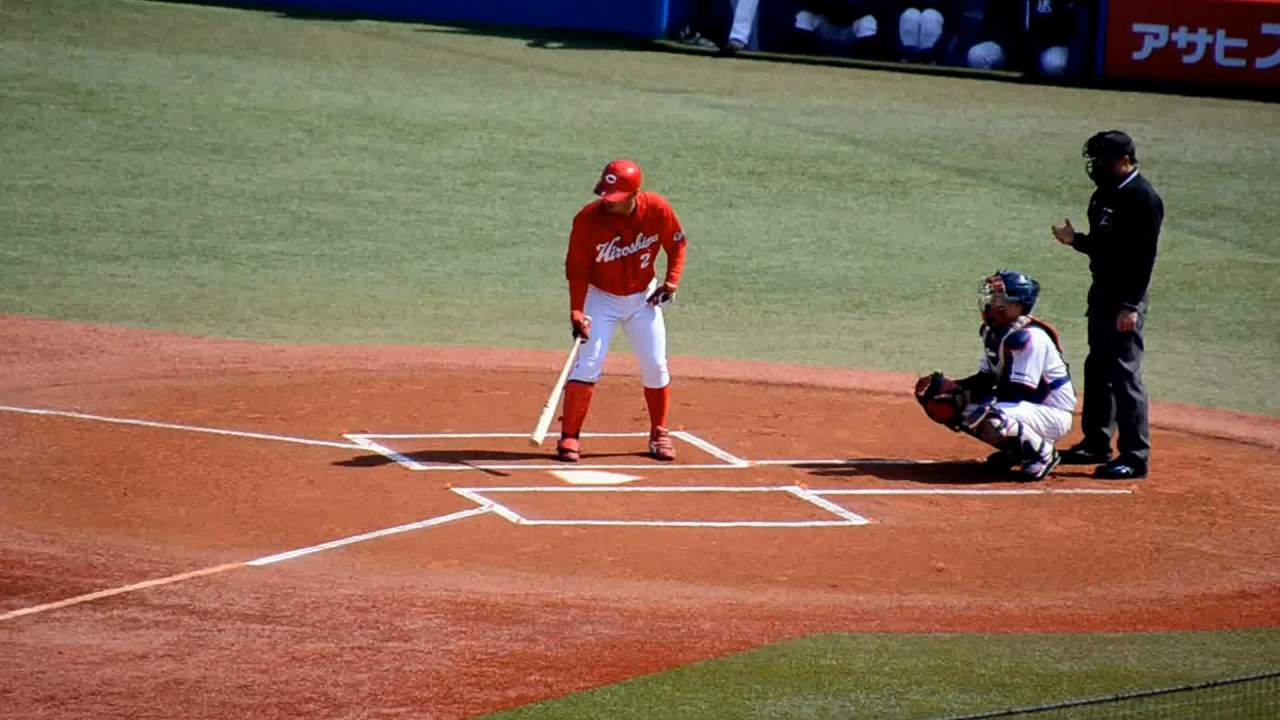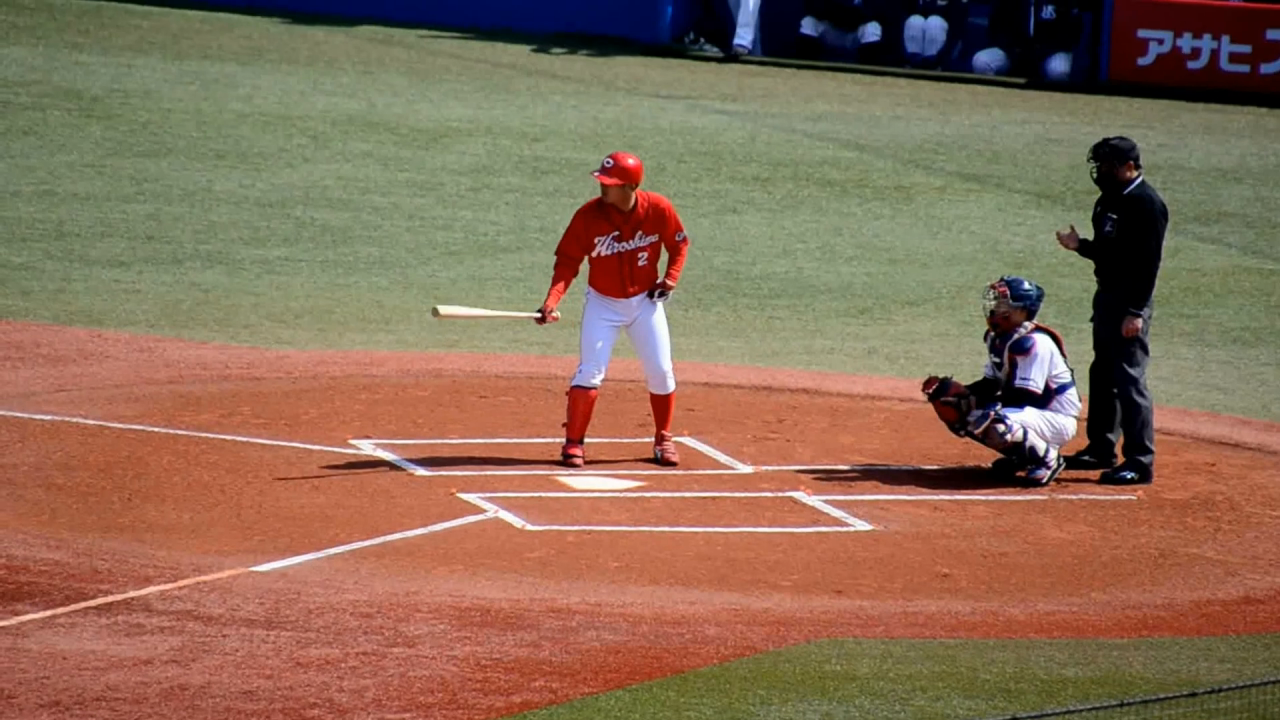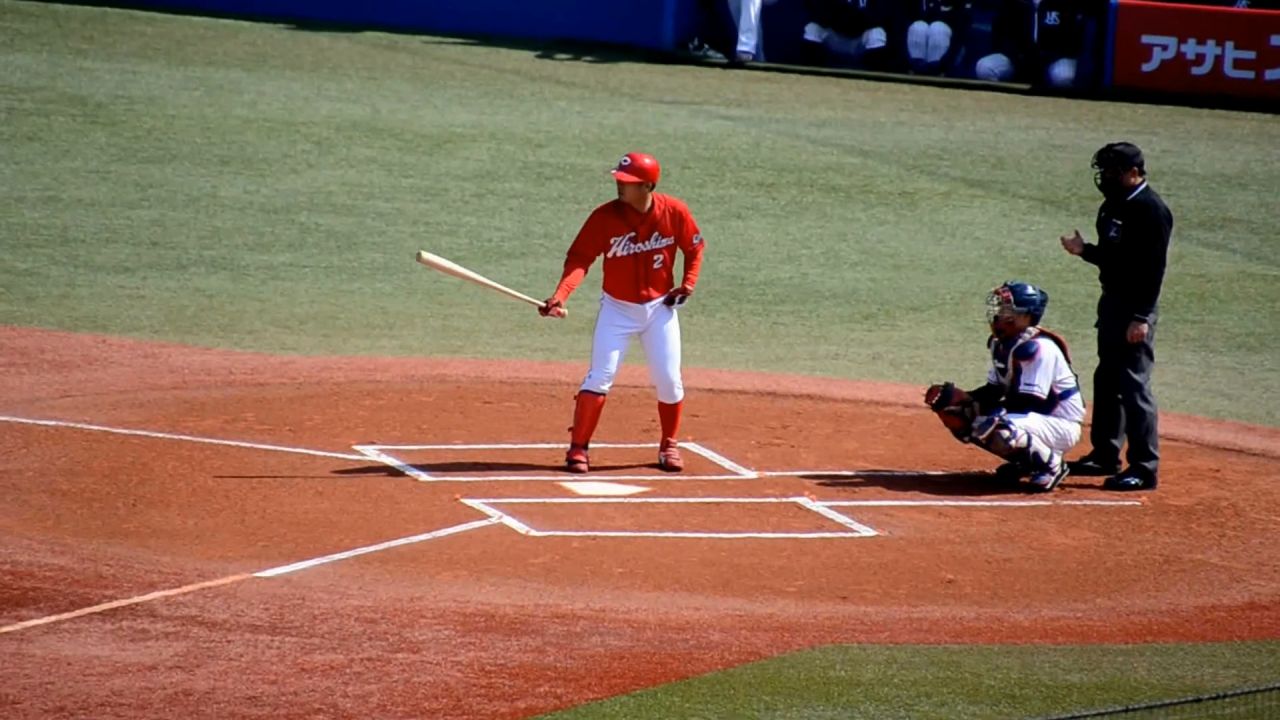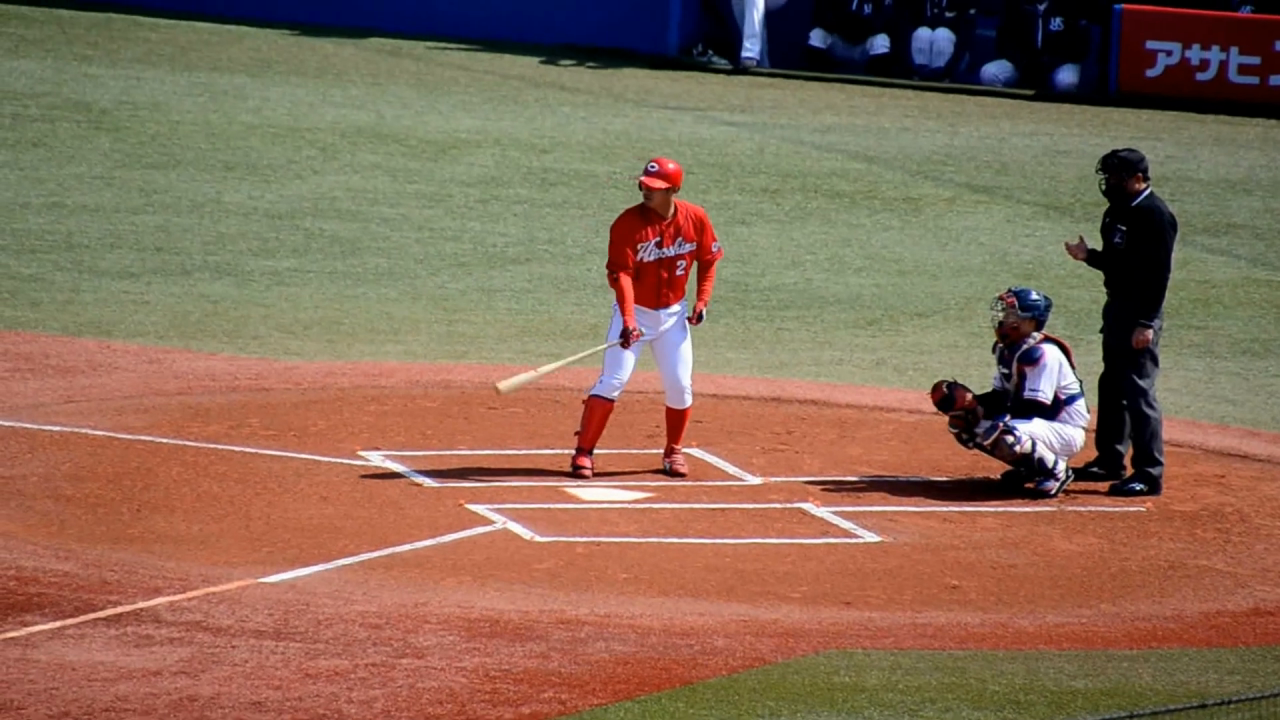
dt=0.2s
person 1, frame 1
left shoulder: (1141, 198)
right shoulder: (1105, 193)
left elbow: (1144, 256)
left wrist: (1130, 306)
right wrist: (1075, 239)
left hip: (1124, 296)
right hip: (1100, 290)
left knee: (1123, 373)
right knee: (1097, 369)
left ankle: (1134, 457)
right ankle: (1096, 443)
person 1, frame 2
left shoulder: (1146, 203)
right shoulder: (1109, 199)
left elbow: (1149, 262)
left wrist: (1135, 312)
right wrist: (1080, 245)
left hip: (1129, 301)
right hip: (1106, 296)
left knee: (1129, 379)
right knee: (1102, 375)
left ankle: (1140, 462)
right ankle: (1101, 449)
person 1, frame 3
left shoulder: (1151, 210)
right shoulder: (1113, 205)
left elbow: (1154, 268)
left wrist: (1140, 317)
right wrist: (1085, 251)
left hip: (1135, 307)
right hip: (1111, 302)
left knee: (1134, 385)
right knee: (1107, 381)
left ankle: (1144, 469)
right ankle: (1105, 455)
person 1, frame 4
left shoulder: (1155, 215)
right shoulder: (1117, 210)
left elbow: (1159, 273)
left wrist: (1146, 322)
right wrist: (1089, 255)
left hip: (1140, 313)
right hip: (1115, 306)
left knee: (1138, 390)
right knee: (1111, 386)
left ankle: (1149, 474)
right ankle: (1110, 460)
person 2, frame 1
left shoulder: (657, 208)
right shoulder: (587, 219)
left elbow: (677, 245)
right elbow: (579, 270)
left wrist: (671, 282)
right wrist: (577, 312)
left hip: (644, 297)
right hip: (601, 298)
left knee: (656, 365)
right knee: (588, 366)
left ankle: (659, 434)
right ankle: (569, 436)
person 2, frame 2
left shoulder: (658, 209)
right shoulder: (587, 215)
left elbow: (678, 245)
right elbow: (568, 261)
left wrist: (670, 279)
right wrist: (551, 301)
left hip: (645, 301)
right hip: (603, 303)
left knee: (661, 371)
right knee: (590, 372)
left ankle: (664, 439)
right ankle: (573, 442)
person 2, frame 3
left shoulder: (675, 212)
right shoulder: (603, 217)
left elbow: (694, 249)
right elbow: (579, 260)
left wrist: (688, 284)
right wrist: (560, 296)
left hip: (659, 306)
right hip: (616, 307)
left knee: (669, 381)
right knee: (600, 378)
left ankle: (669, 445)
right ankle: (578, 447)
person 2, frame 4
left shoulder: (696, 218)
right shoulder: (628, 223)
left elbow: (708, 261)
right elbow: (619, 273)
left wrist: (702, 300)
right wrist: (628, 320)
left hip: (674, 313)
right hip: (635, 312)
left knee: (679, 386)
right knee: (612, 382)
left ankle: (673, 451)
right ankle: (583, 452)
person 3, frame 1
left shoulder: (1029, 337)
right shoulder: (993, 332)
left elbow: (1018, 393)
right elbow: (985, 380)
left wrist: (967, 397)
right wrist: (952, 387)
left hip: (1051, 414)
right hip: (1019, 406)
left knee: (992, 419)
right knee: (953, 407)
left ankle: (1042, 452)
right ankle: (1016, 450)
person 3, frame 2
left shoulder: (1034, 343)
right shoulder: (997, 338)
left elbow: (1024, 398)
right elbow: (989, 386)
left wrist: (972, 401)
right wrist: (956, 392)
left hip: (1056, 420)
right hip: (1026, 412)
left knee: (997, 425)
right knee: (956, 413)
left ankle: (1047, 458)
right ankle: (1020, 455)
person 3, frame 3
left shoulder: (1037, 348)
right shoulder: (1001, 344)
left elbow: (1029, 403)
right elbow: (993, 392)
left wrist: (976, 408)
right wrist: (961, 398)
left hip: (1060, 425)
right hip: (1031, 418)
left knee: (1001, 431)
right knee: (958, 418)
left ankle: (1051, 464)
right ankle: (1024, 460)
person 3, frame 4
left shoulder: (1042, 354)
right shoulder: (1005, 349)
left elbow: (1033, 409)
right elbow: (998, 397)
left wrist: (980, 412)
right wrist: (967, 401)
left hip: (1065, 431)
right hip: (1036, 423)
left knee: (1006, 436)
right knee: (961, 424)
left ankle: (1055, 469)
right ankle: (1028, 466)
